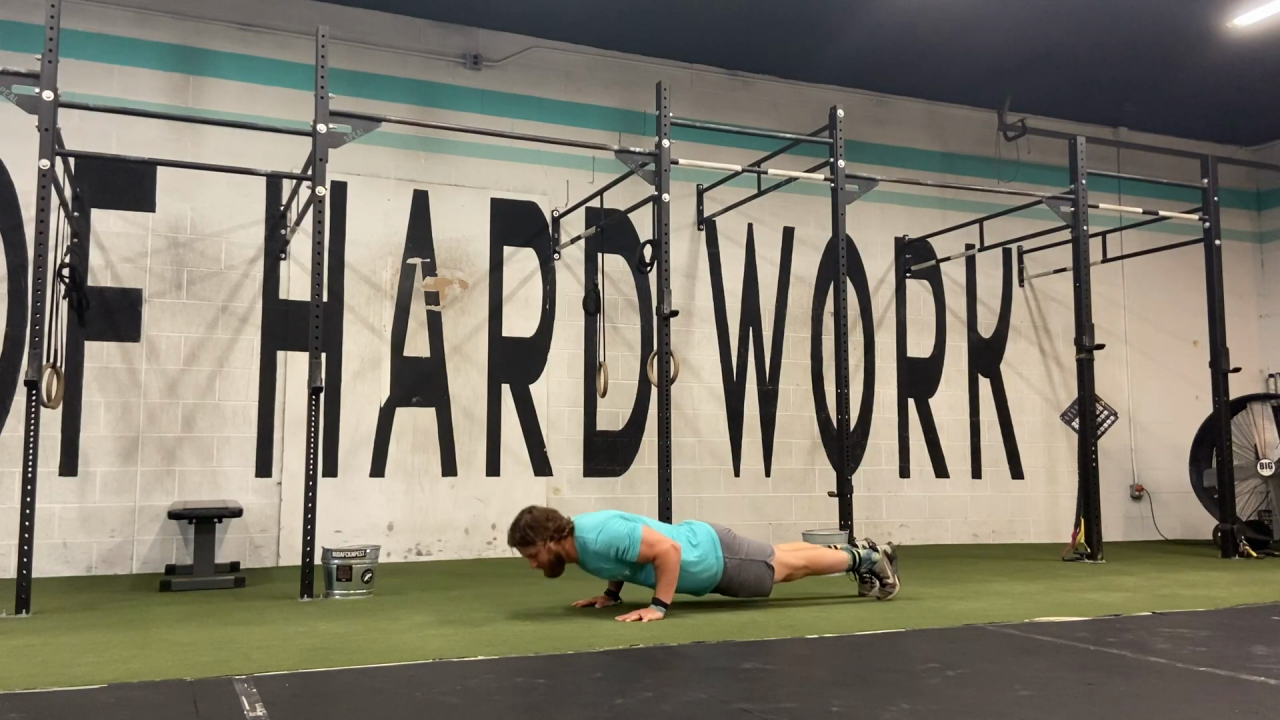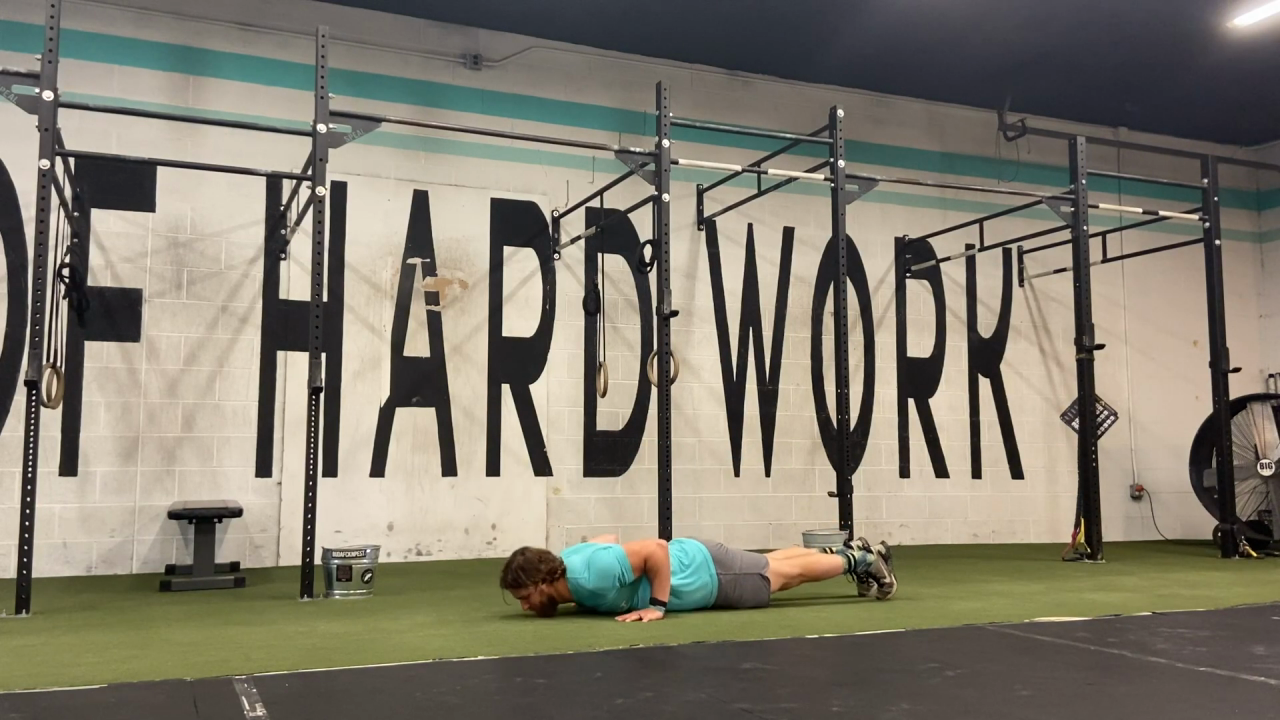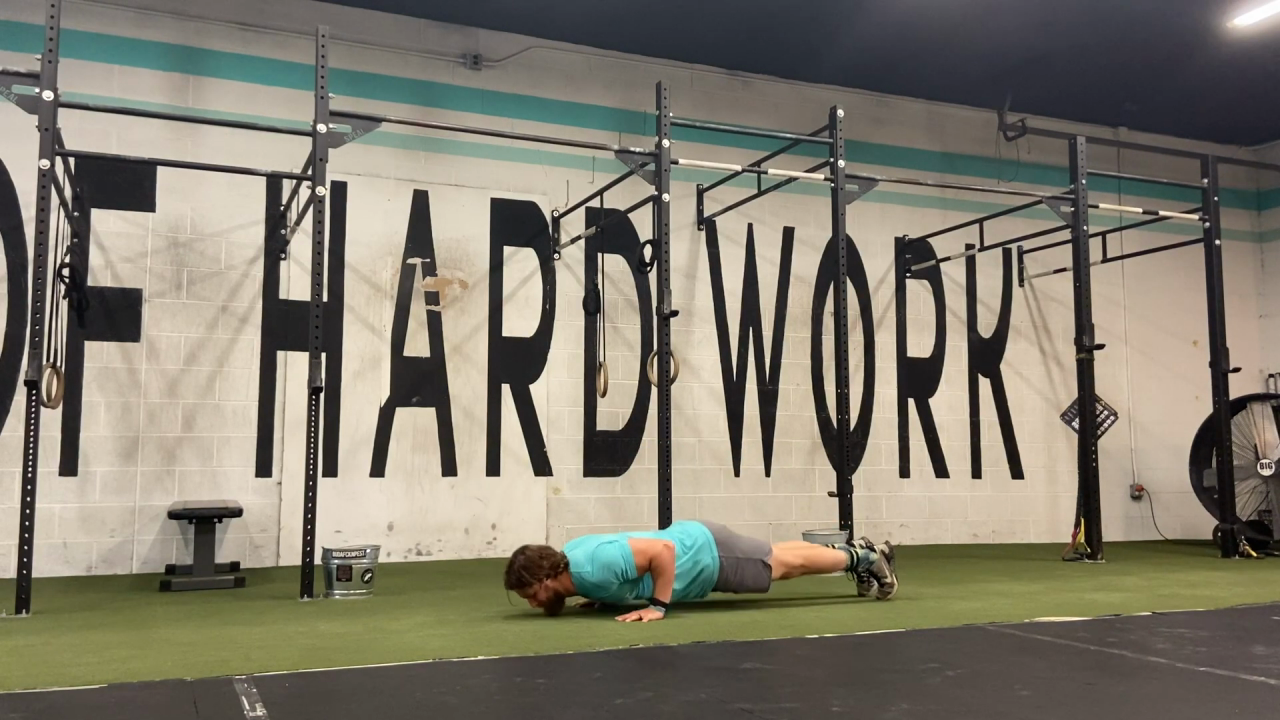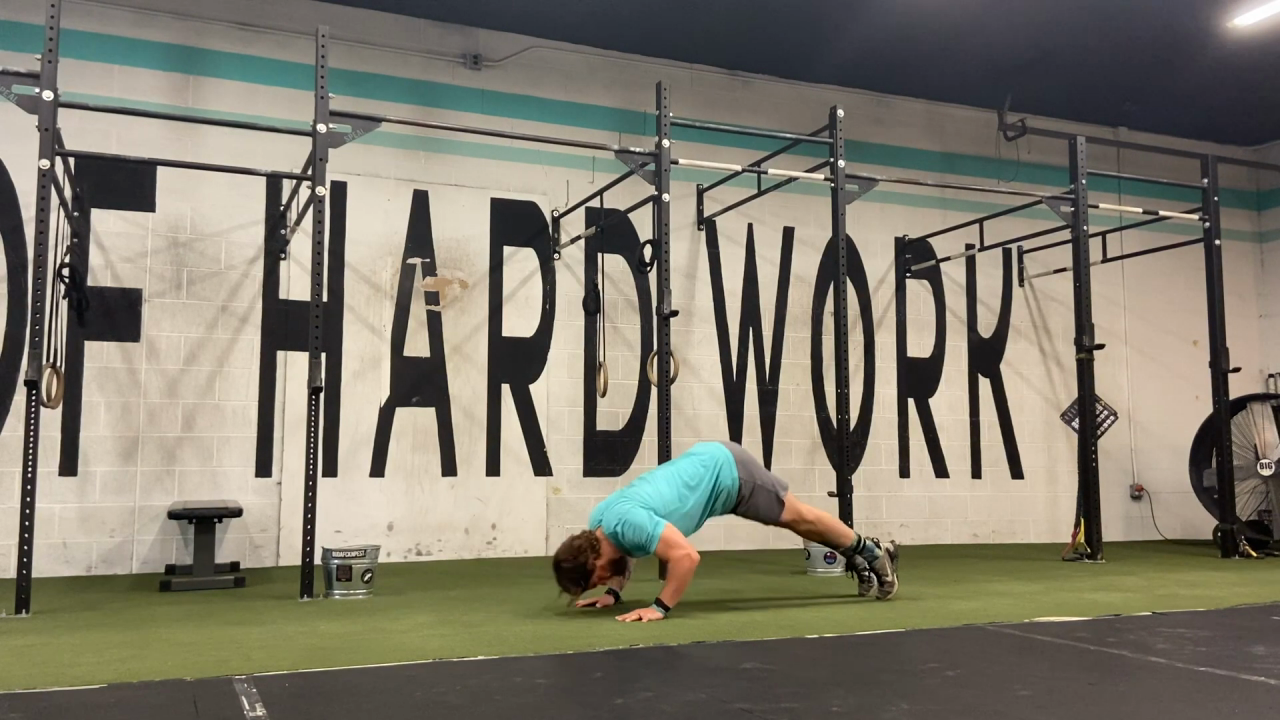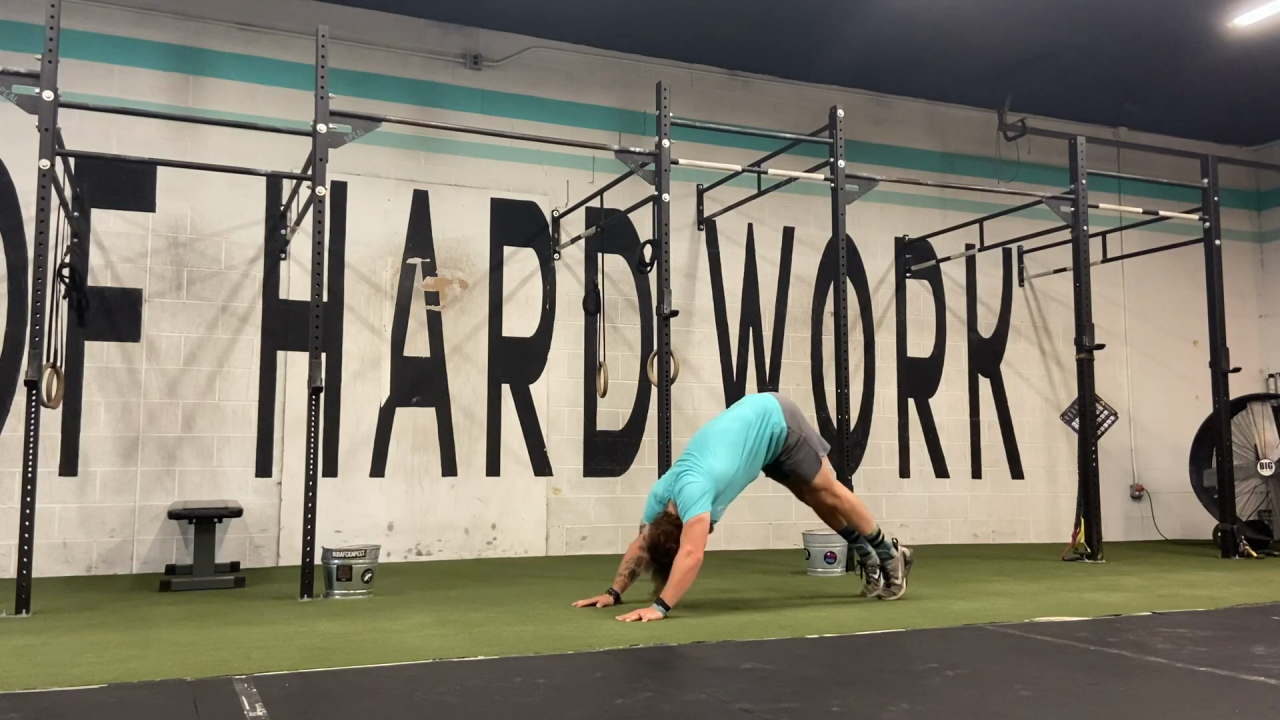
dt=0.5s
person 1, frame 1
left shoulder: (599, 538)
right shoulder: (578, 535)
left elbow: (668, 550)
left wrist: (659, 606)
right wrist: (610, 594)
left hip: (713, 558)
right hip: (698, 545)
left knee: (790, 565)
right knee: (780, 558)
left ankle: (867, 558)
right ankle: (854, 549)
person 1, frame 2
left shoulder: (589, 579)
right shoulder: (566, 560)
left elbow: (656, 548)
right elbow: (608, 537)
left wrist: (657, 605)
right wrist: (607, 597)
left hip: (707, 574)
right hip: (690, 559)
left knee: (786, 574)
right knee: (774, 563)
left ankle: (863, 559)
right ankle: (848, 552)
person 1, frame 3
left shoulder: (593, 570)
right shoulder: (568, 554)
left elbow: (663, 550)
left wrist: (659, 605)
right wrist: (606, 595)
left hip: (706, 554)
right hip: (691, 542)
left knee: (789, 563)
right knee: (780, 557)
left ankle: (865, 557)
right ankle: (851, 550)
person 1, frame 4
left shoulder: (625, 522)
right shoulder: (598, 524)
left elbow: (687, 557)
right elbow: (625, 556)
left wrist: (659, 607)
right wrist: (612, 592)
left hip: (727, 470)
right hip: (710, 466)
left knee: (798, 517)
right knee: (790, 520)
left ankle: (873, 554)
right ankle: (855, 559)
person 1, frame 5
left shoulder: (691, 491)
right shoulder: (661, 495)
left elbow: (692, 555)
right elbow: (640, 544)
left wrist: (660, 607)
right wrist: (614, 593)
left hip: (775, 419)
right hip: (750, 418)
left knee: (826, 492)
right knee: (811, 496)
left ankle: (889, 554)
right ankle: (869, 557)
